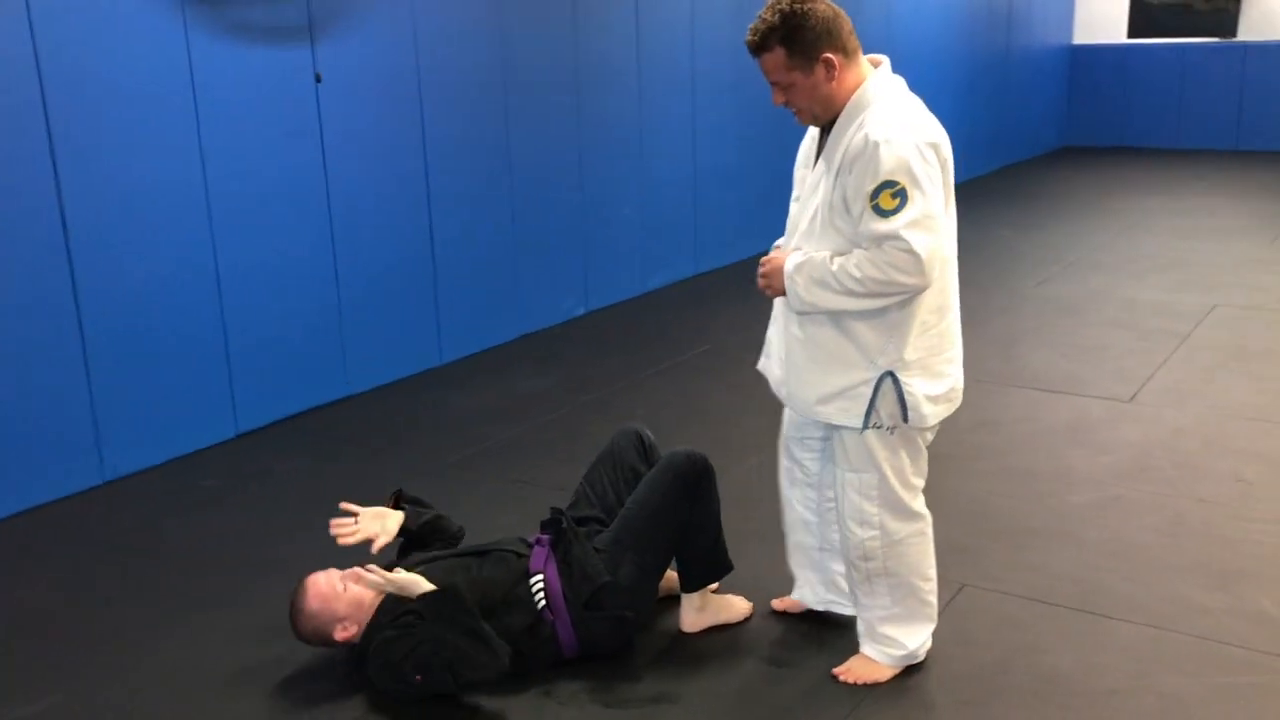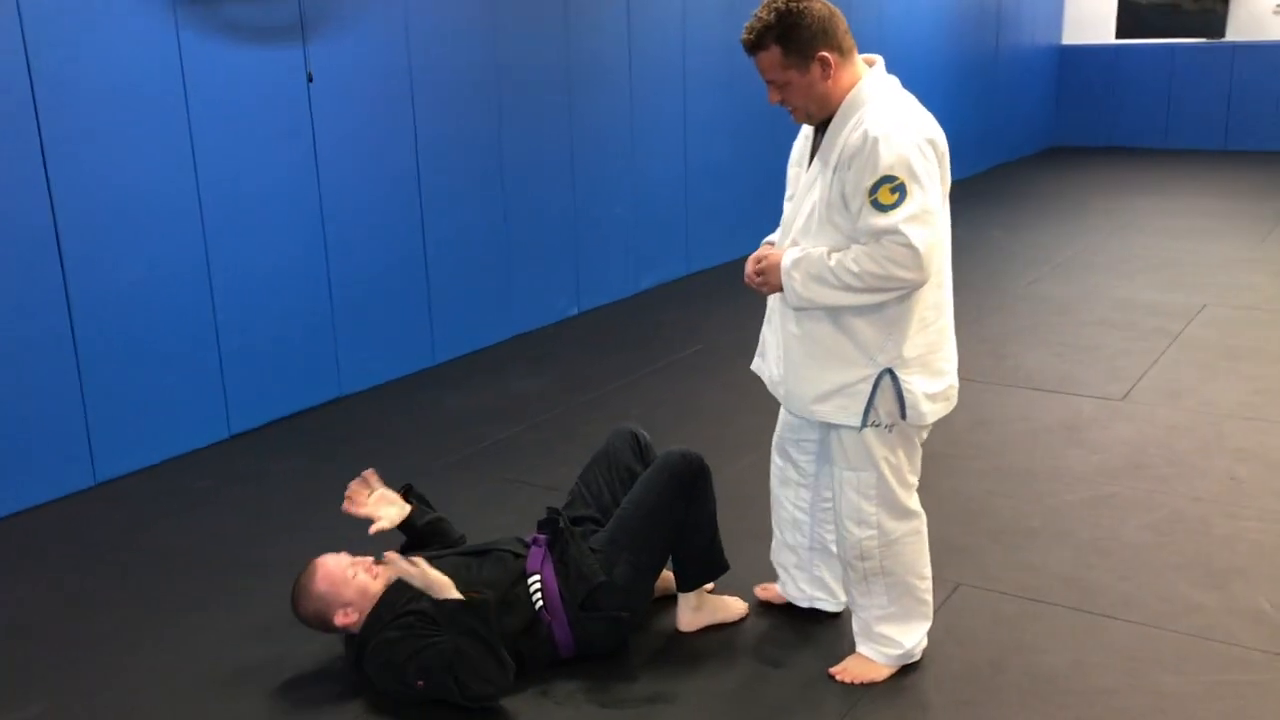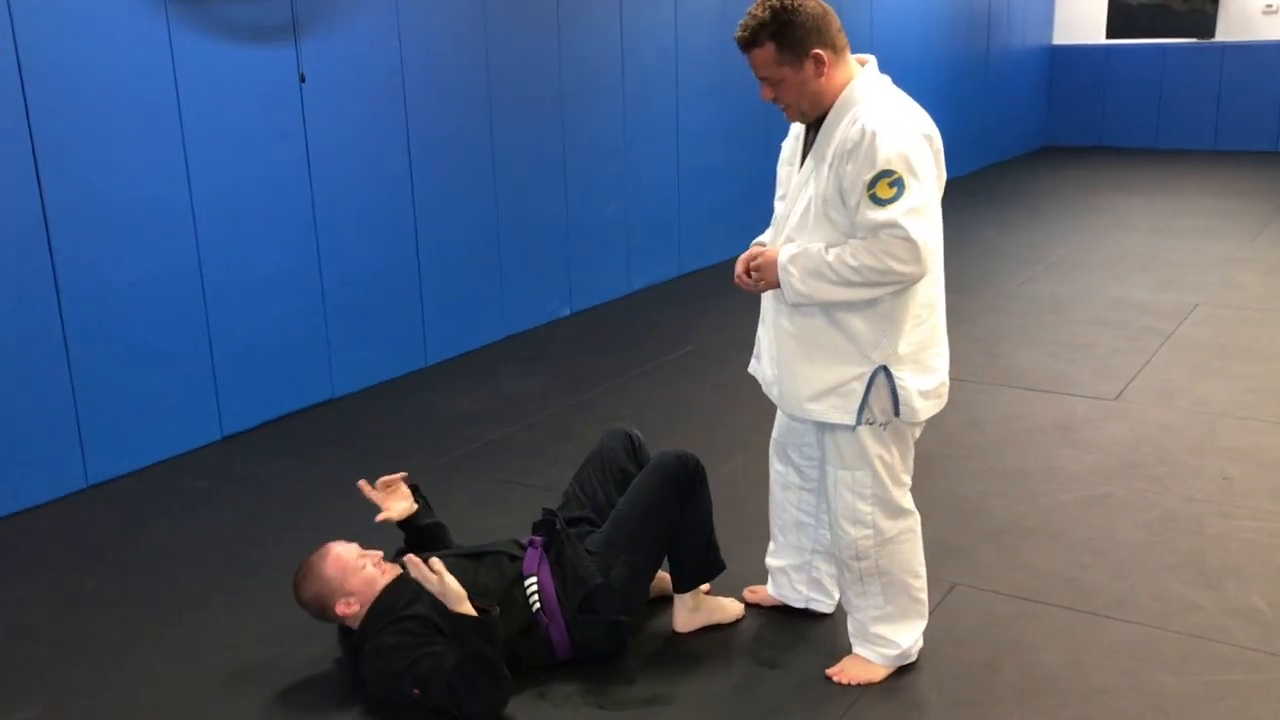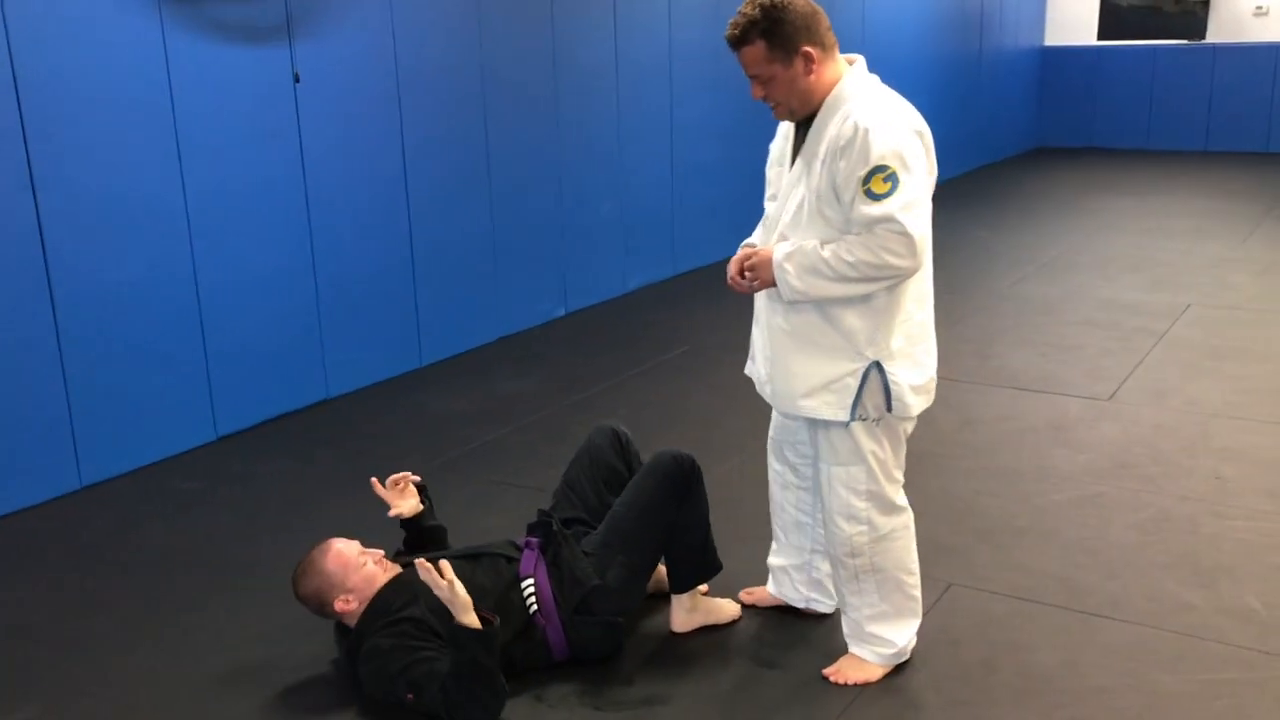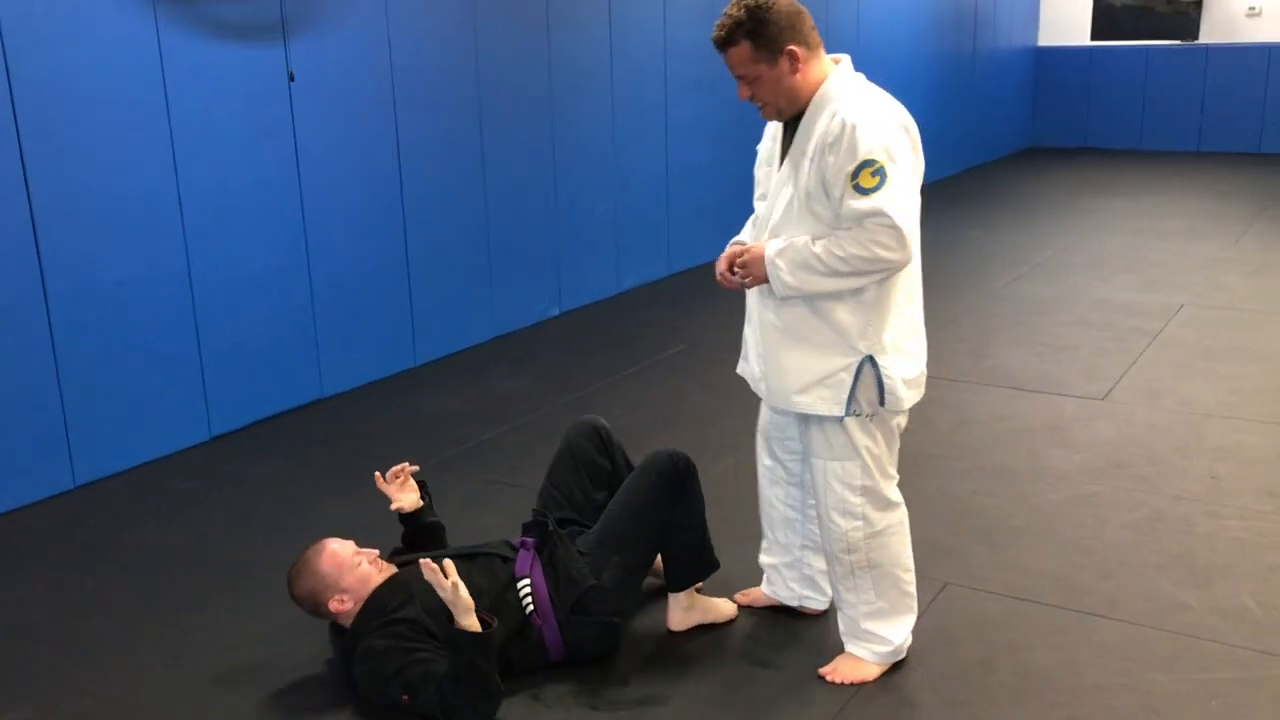
dt=0.1s
person 1, frame 1
left shoulder: (894, 137)
right shoulder: (836, 118)
left elbow: (904, 263)
left wrist: (799, 275)
right wrist: (788, 253)
left hip: (878, 365)
right hip: (827, 354)
left knee: (876, 507)
right knee: (806, 468)
left ankle: (897, 639)
right ankle: (826, 589)
person 1, frame 2
left shoulder: (891, 135)
right shoulder: (830, 117)
left elbow: (903, 258)
left wrist: (795, 273)
right wrist: (778, 248)
left hip: (874, 364)
right hip: (823, 352)
left knee: (872, 506)
right knee: (798, 465)
left ankle: (894, 637)
right ankle: (809, 582)
person 1, frame 3
left shoulder: (886, 131)
right shoulder: (815, 119)
left elbow: (901, 253)
left wrist: (791, 269)
right wrist: (767, 247)
left hip: (867, 362)
right hip: (813, 350)
left knee: (867, 507)
right knee: (798, 470)
left ankle: (888, 639)
right ankle: (802, 583)
person 1, frame 4
left shoulder: (878, 127)
right shoulder: (803, 119)
left elbow: (896, 248)
left wrist: (786, 268)
right wrist: (758, 247)
left hip: (859, 360)
right hip: (806, 348)
left knee: (860, 504)
right knee: (795, 471)
left ankle: (884, 638)
right ankle: (802, 583)
person 1, frame 5
left shoulder: (865, 123)
right shoulder: (789, 119)
left elbow: (886, 240)
left wrist: (777, 264)
right wrist: (747, 244)
left hip: (850, 353)
right hip: (794, 342)
left knee: (855, 500)
right knee: (786, 467)
left ankle: (880, 636)
right ankle: (796, 583)
person 2, frame 1
left shoulder: (384, 593)
right shoulder: (394, 653)
left elbow: (447, 535)
right elbow: (484, 662)
left wrist: (397, 515)
right wrist: (426, 591)
left hip: (556, 555)
right hip: (591, 602)
left knee: (634, 442)
right knee: (687, 468)
left ankle: (659, 573)
right ankle: (698, 603)
person 2, frame 2
left shoulder: (390, 585)
right shoulder: (393, 653)
left elbow: (446, 541)
right elbow: (490, 679)
left wrist: (402, 509)
right wrist: (449, 595)
left hip: (552, 554)
right hip: (588, 602)
left knee: (629, 443)
right knee: (683, 468)
left ankle: (655, 574)
right ankle: (694, 602)
person 2, frame 3
left shoulder: (377, 601)
right shoulder: (389, 656)
left elbow: (438, 555)
left wrist: (412, 514)
right wrist: (460, 606)
left hip: (547, 557)
right hip: (582, 602)
left knee: (623, 444)
right knee: (678, 468)
left ankle: (653, 573)
right ankle: (691, 604)
person 2, frame 4
left shoulder: (376, 600)
right shoulder: (386, 658)
left elbow: (433, 557)
left wrist: (415, 512)
right wrist: (465, 614)
left hip: (542, 557)
right hip: (579, 604)
left knee: (609, 441)
right knee: (674, 469)
left ankle: (650, 570)
right ankle: (688, 603)
person 2, frame 5
left shoulder: (376, 588)
right shoulder: (383, 658)
left elbow: (431, 558)
left wrist: (413, 508)
right wrist: (465, 615)
left hip: (539, 555)
right hip: (575, 602)
left knee: (589, 434)
right knee: (669, 468)
left ankle: (645, 551)
right ankle: (684, 603)
